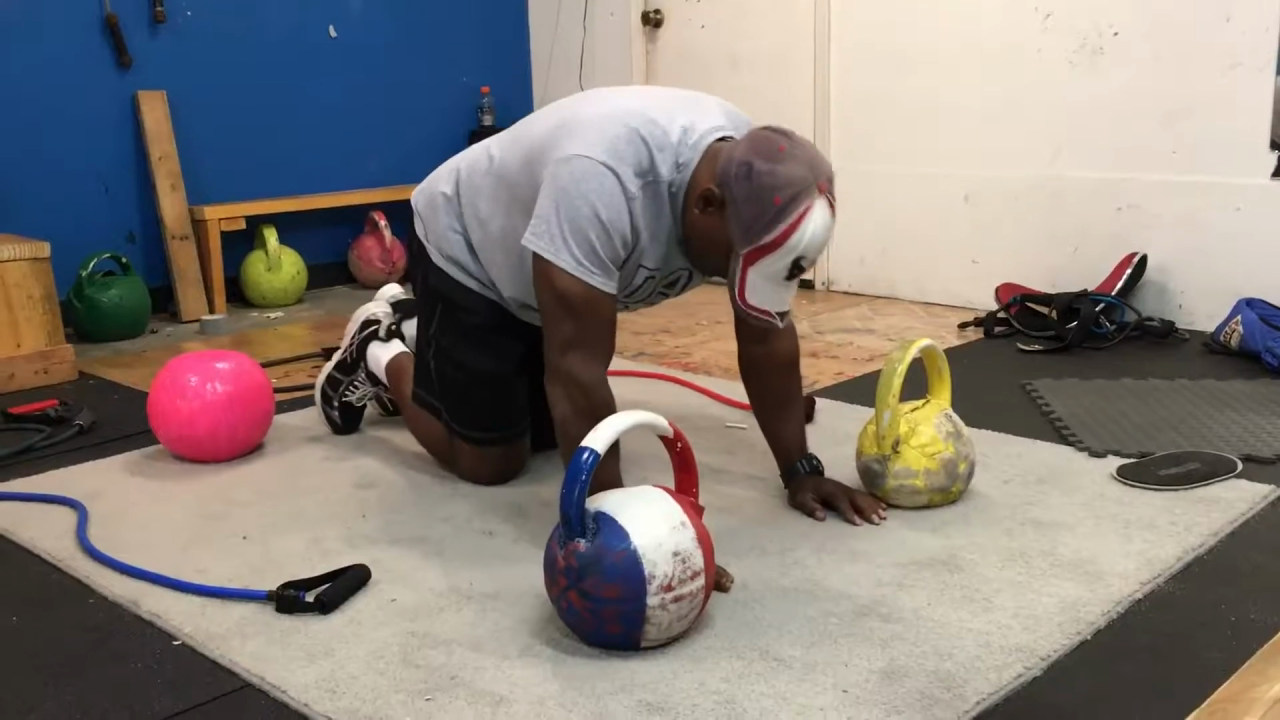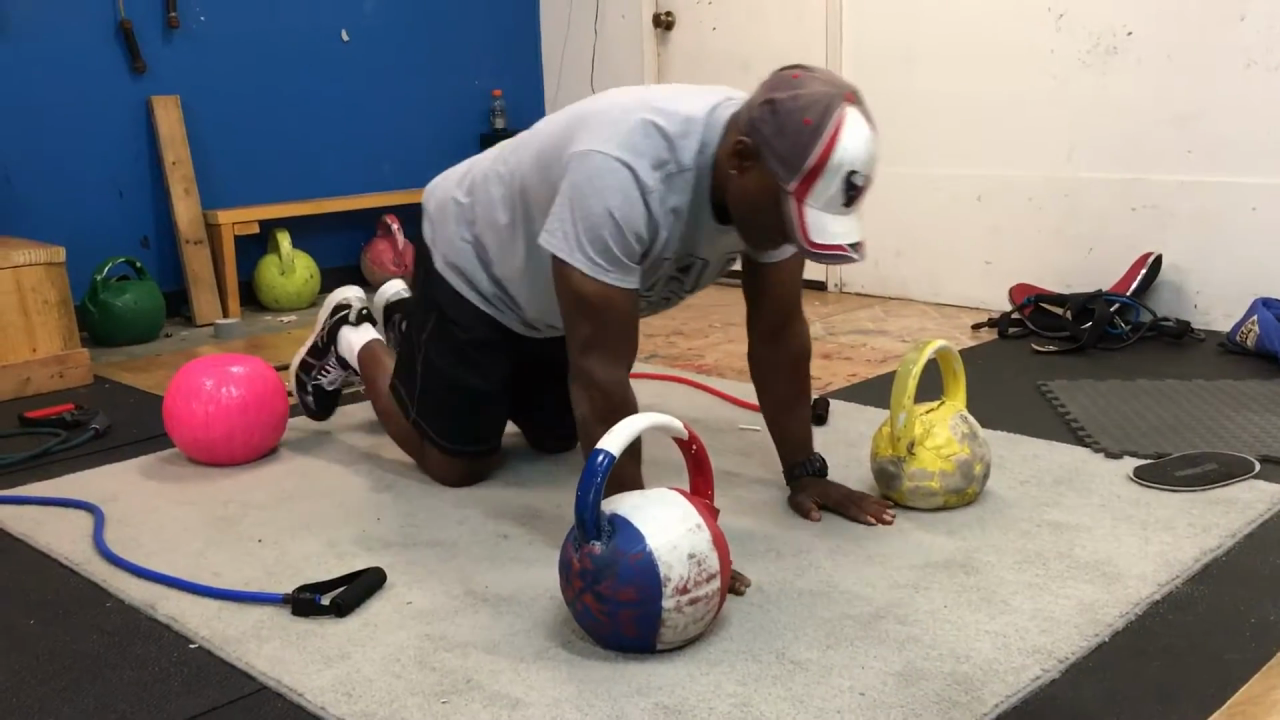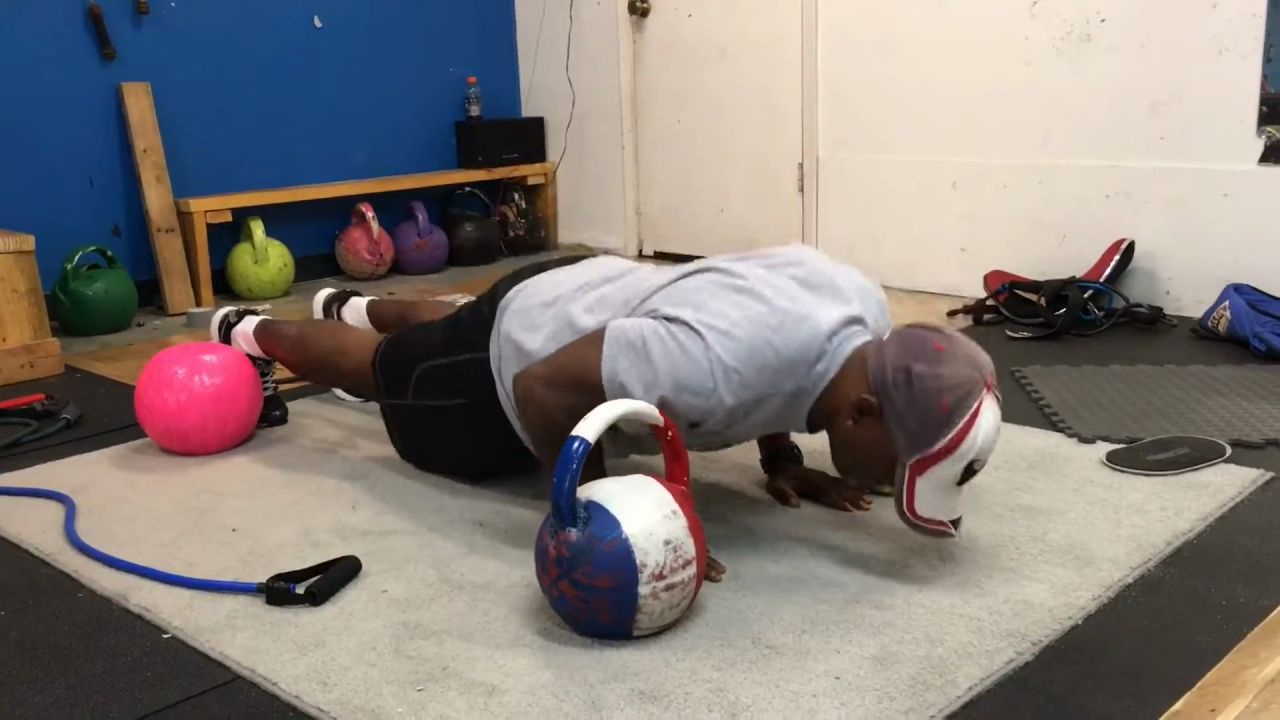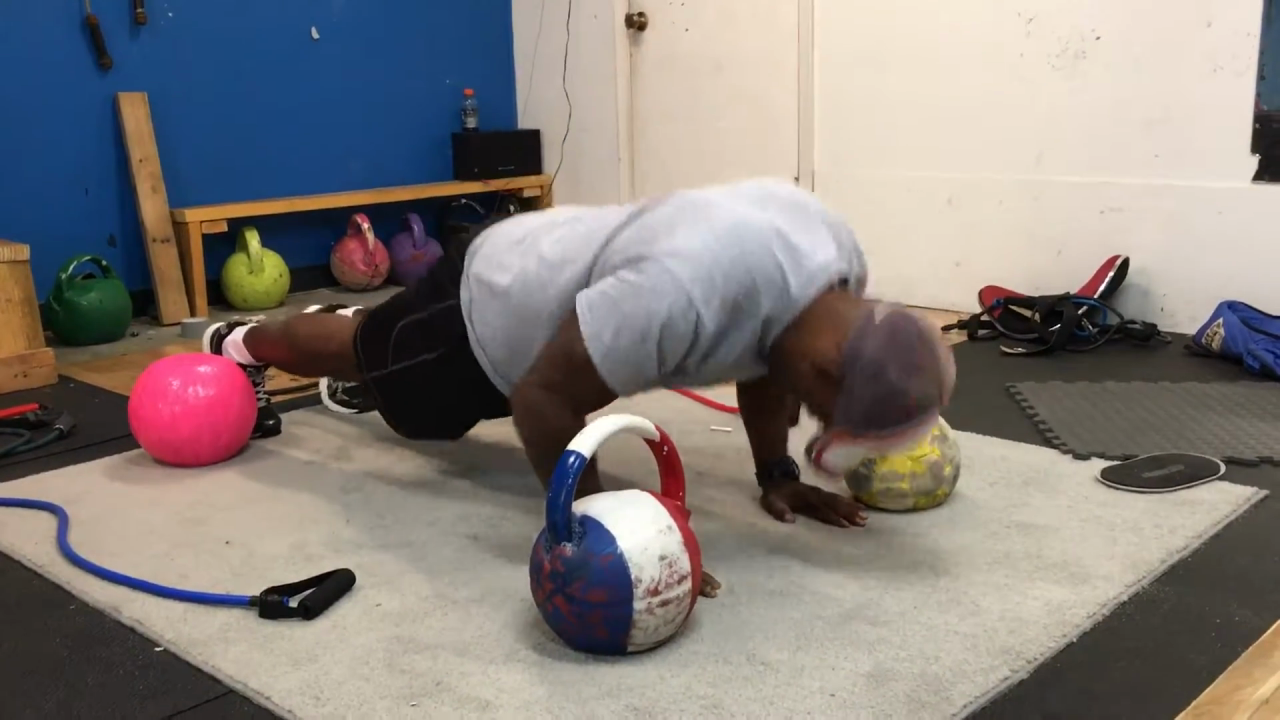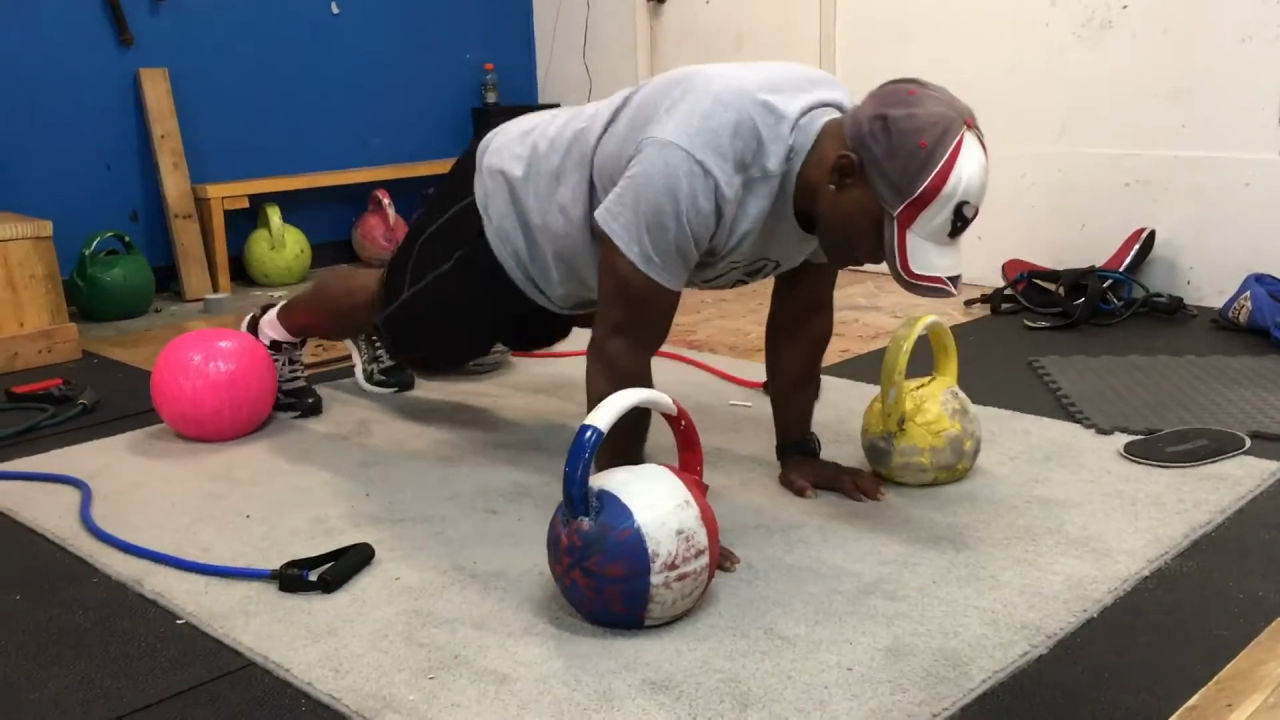
dt=1s
person 1, frame 1
left shoulder: (757, 179)
right shoulder: (603, 182)
left elbow: (766, 338)
right elbow: (578, 368)
left wrist: (801, 472)
left hip: (538, 281)
right hip: (469, 251)
left knee: (549, 431)
right knee: (490, 461)
left ankle: (412, 327)
right ankle: (380, 353)
person 1, frame 2
left shoulder: (774, 172)
right shoulder: (625, 171)
left elbow: (779, 333)
right elbow: (601, 371)
left wrist: (805, 472)
left hip: (551, 292)
right hip: (474, 260)
left knee: (558, 436)
right knee: (459, 462)
left ankle: (407, 319)
right ankle: (354, 337)
person 1, frame 3
left shoulder: (864, 317)
right shoulder: (717, 362)
right elbow: (541, 390)
left wrist: (781, 457)
left hip: (591, 293)
right hip: (523, 358)
left knee: (448, 324)
right knee: (387, 369)
left ankle: (355, 307)
right ankle: (250, 333)
person 1, frame 4
left shoulder: (836, 263)
right shoulder: (685, 293)
left elbow: (764, 364)
right elbow: (544, 403)
left wrist: (777, 475)
left hip: (562, 279)
right hip: (493, 308)
right knee: (369, 354)
left ankle: (340, 312)
right ankle: (240, 345)
person 1, frame 5
left shoulder: (841, 152)
right shoulder: (695, 163)
left elbow: (801, 313)
right elbow: (622, 345)
left wrist: (798, 452)
left hip: (565, 233)
right hip: (508, 206)
left knee: (462, 325)
right knee: (399, 312)
left ankle: (371, 345)
right ankle: (275, 327)
